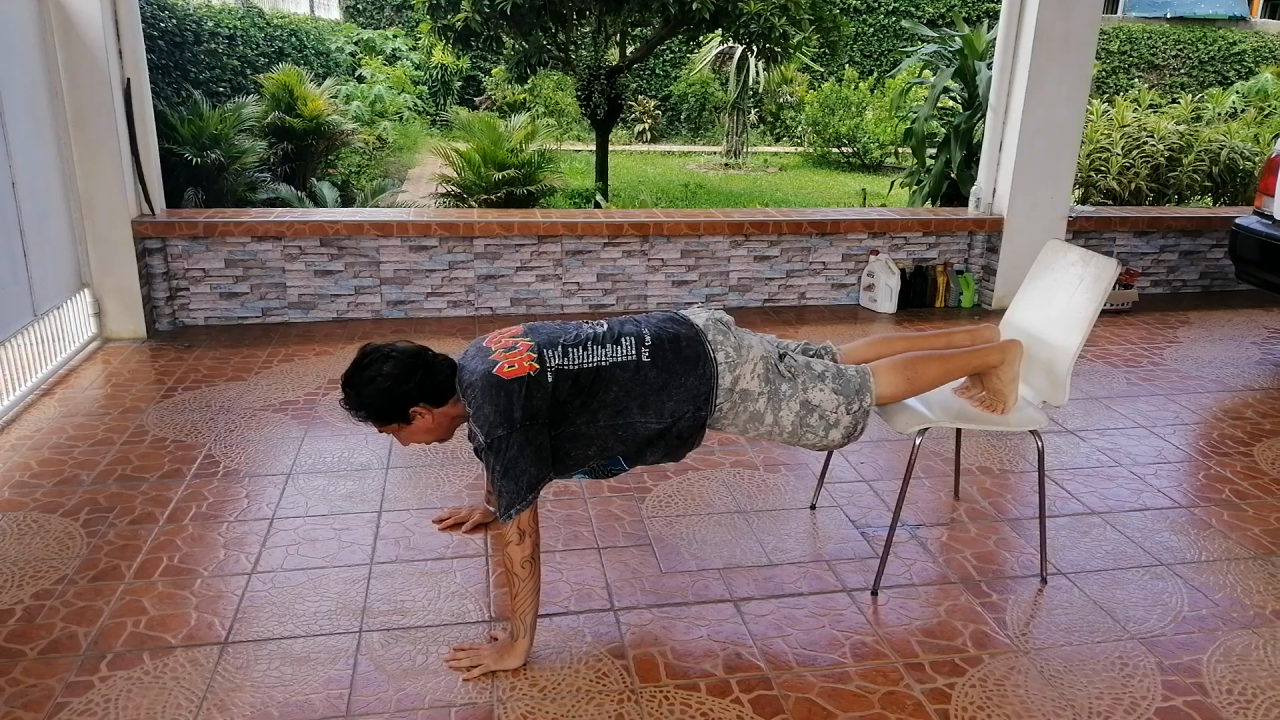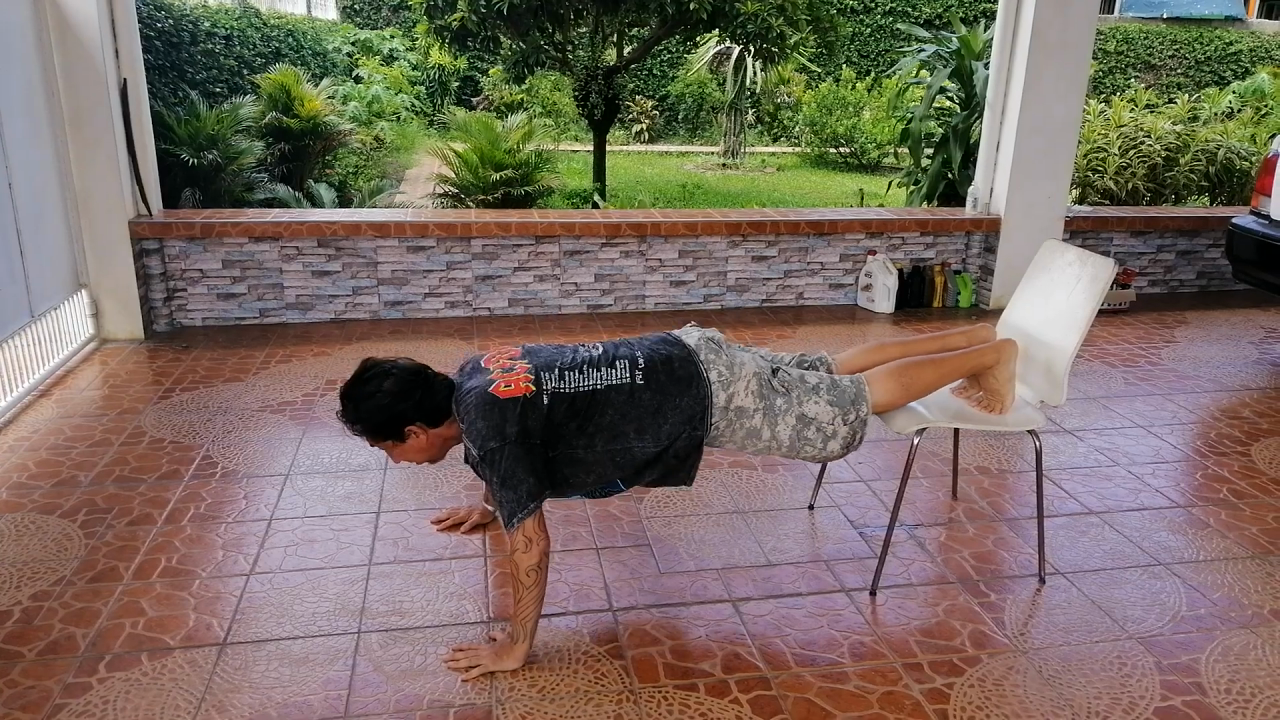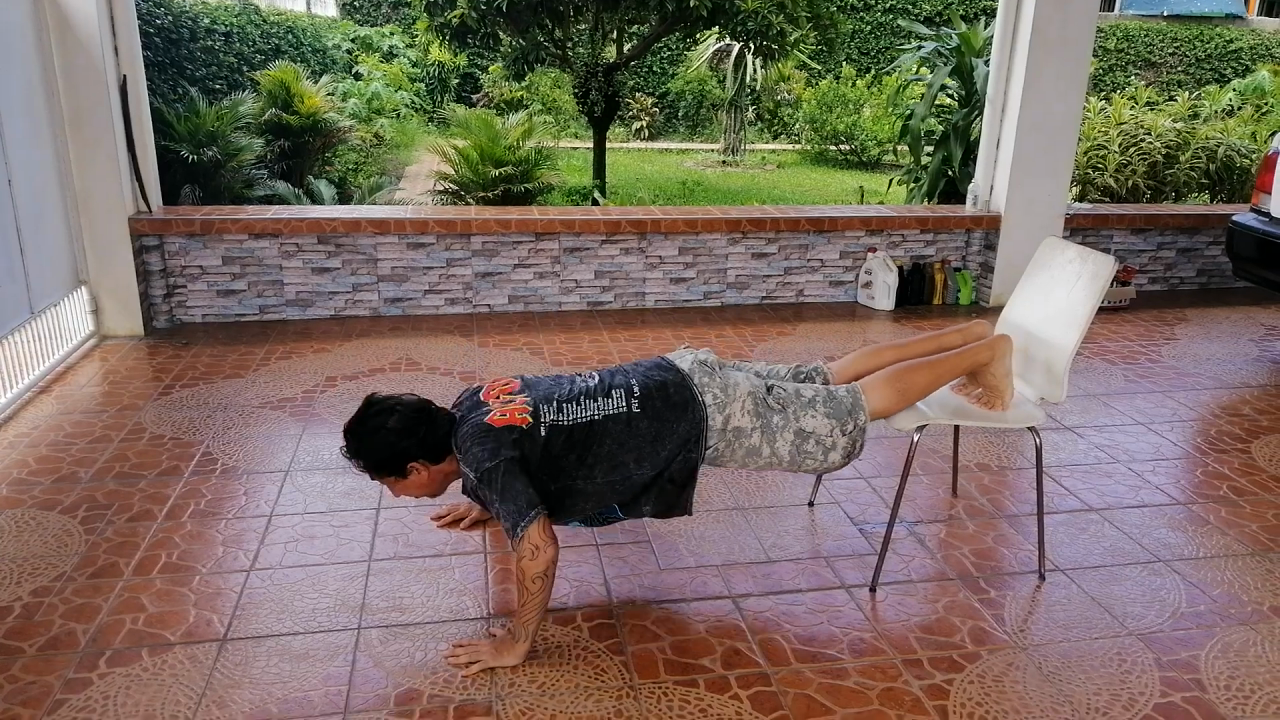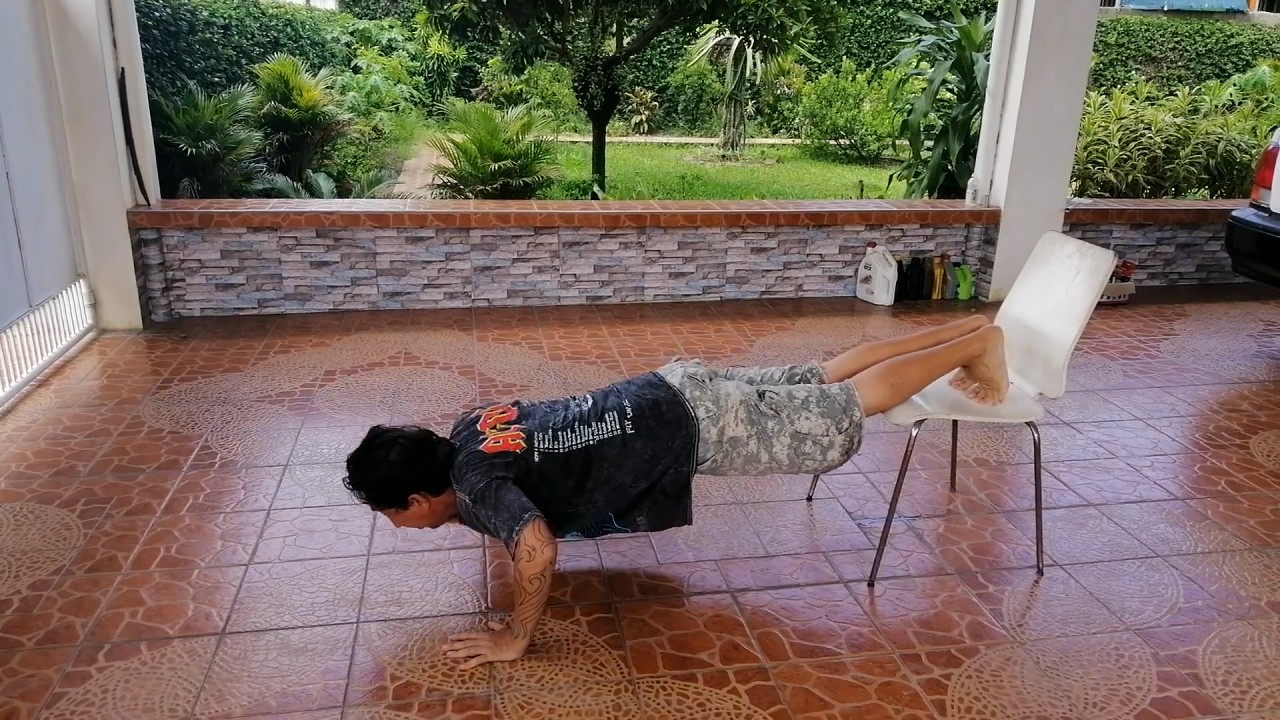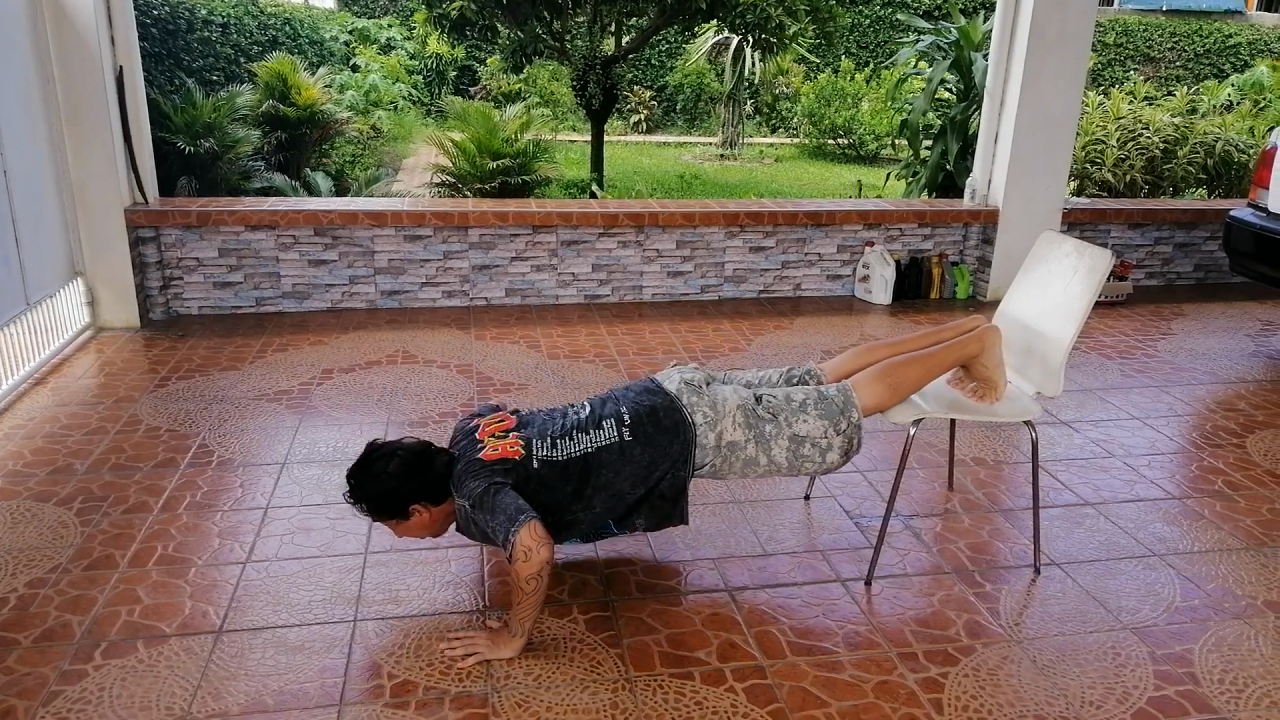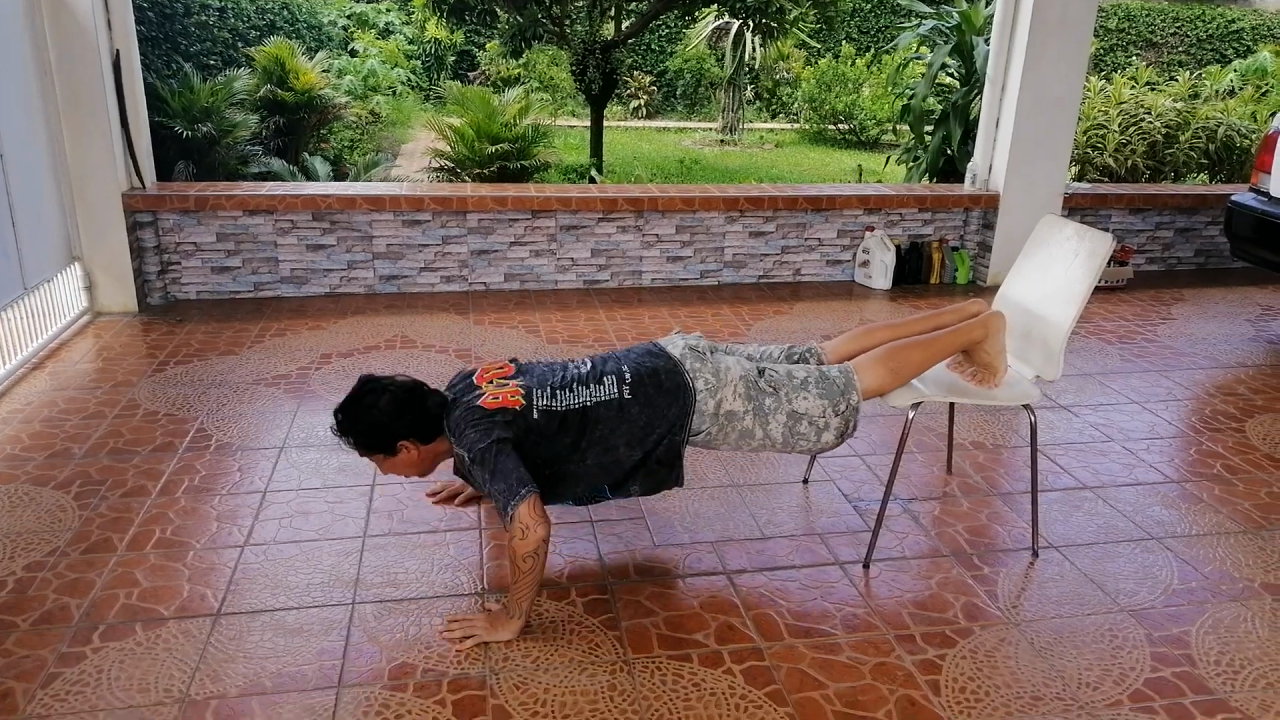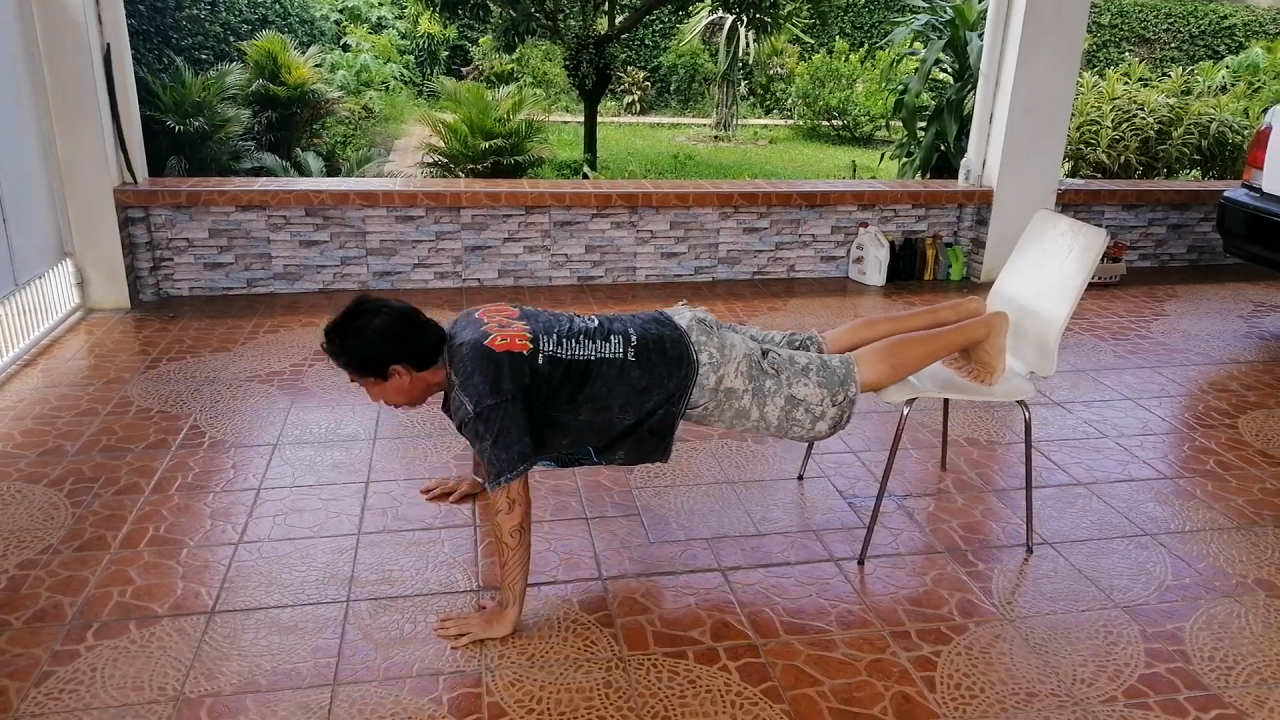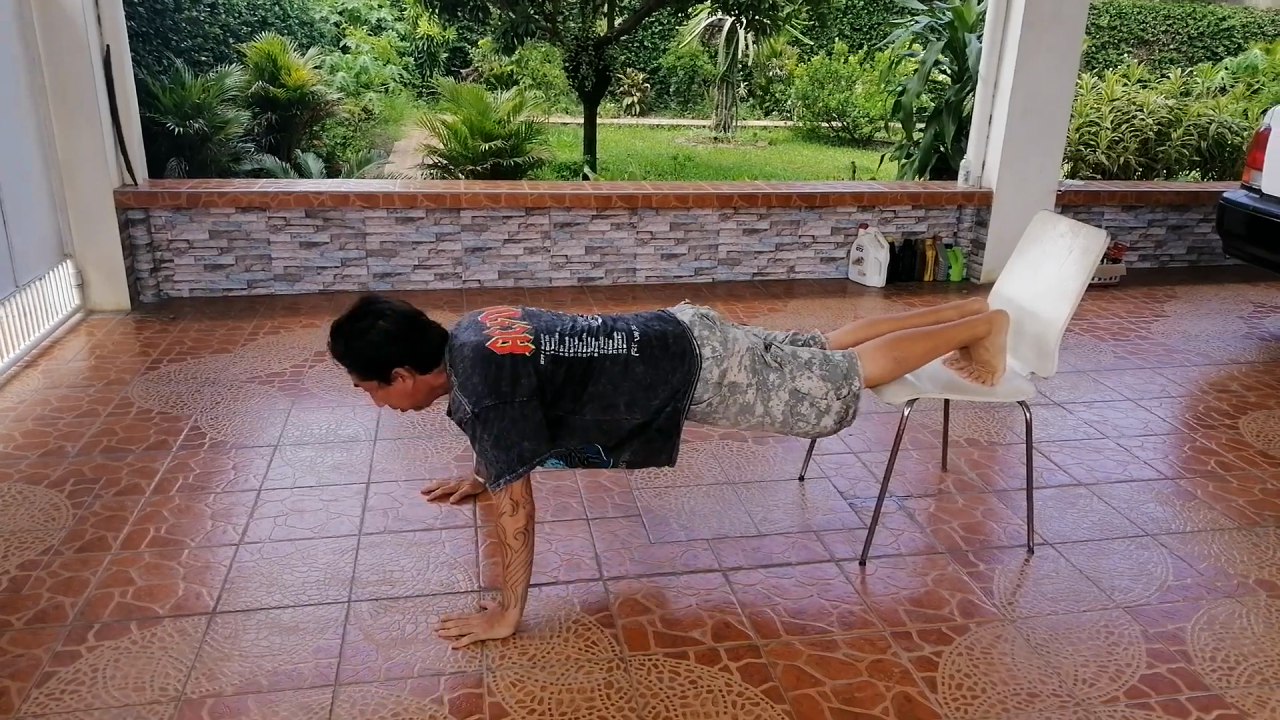
dt=0.2s
person 1, frame 1
left shoulder: (491, 402)
right shoulder: (473, 362)
left elbow: (522, 533)
left wrist: (515, 644)
right wrist: (489, 502)
left hip: (713, 377)
right hip: (698, 340)
left knee: (860, 396)
right knee: (840, 365)
left ankle: (994, 356)
right ankle: (975, 335)
person 1, frame 2
left shoulder: (486, 422)
right shoulder: (469, 378)
left elbow: (531, 539)
left wrist: (515, 644)
right wrist: (490, 501)
left hip: (707, 395)
right hip: (690, 357)
left knee: (856, 403)
right knee: (833, 373)
left ankle: (991, 356)
right ankle: (973, 335)
person 1, frame 3
left shoulder: (481, 456)
right shoulder: (469, 407)
left elbow: (539, 546)
left wrist: (516, 641)
right wrist: (488, 502)
left hip: (705, 417)
right hip: (685, 378)
left knee: (856, 409)
right knee: (834, 381)
left ankle: (987, 353)
right ankle: (969, 333)
person 1, frame 4
left shoulder: (476, 484)
right shoulder: (467, 433)
left elbow: (538, 548)
left wrist: (515, 635)
left hip: (697, 430)
right hip: (677, 390)
left knee: (848, 412)
right knee: (827, 381)
left ankle: (978, 344)
right ankle: (964, 328)
person 1, frame 5
left shoulder: (475, 490)
right shoulder: (466, 438)
left elbow: (534, 548)
left wrist: (513, 633)
left hip: (691, 433)
right hip: (675, 395)
left knee: (847, 411)
right knee: (822, 382)
left ankle: (975, 342)
right ankle: (962, 327)
person 1, frame 6
left shoulder: (475, 440)
right shoulder: (461, 390)
left elbow: (532, 525)
left wrist: (512, 615)
right wrist: (482, 476)
left hip: (691, 400)
right hip: (674, 363)
left knee: (849, 390)
right knee: (825, 362)
left ankle: (979, 330)
right ankle: (964, 312)
person 1, frame 7
left shoulder: (475, 376)
right shoulder: (461, 334)
left elbow: (514, 504)
left wrist: (505, 610)
right wrist: (479, 469)
left hip: (694, 373)
right hip: (678, 338)
left knee: (844, 383)
right knee: (824, 350)
left ankle: (980, 329)
right ankle: (961, 310)
person 1, frame 8
left shoulder: (480, 376)
right shoulder: (466, 335)
left elbow: (515, 506)
left wrist: (507, 613)
right wrist: (481, 472)
left hip: (697, 370)
right hip: (683, 337)
left knee: (848, 379)
right knee: (827, 350)
left ankle: (981, 328)
right ankle: (963, 309)
